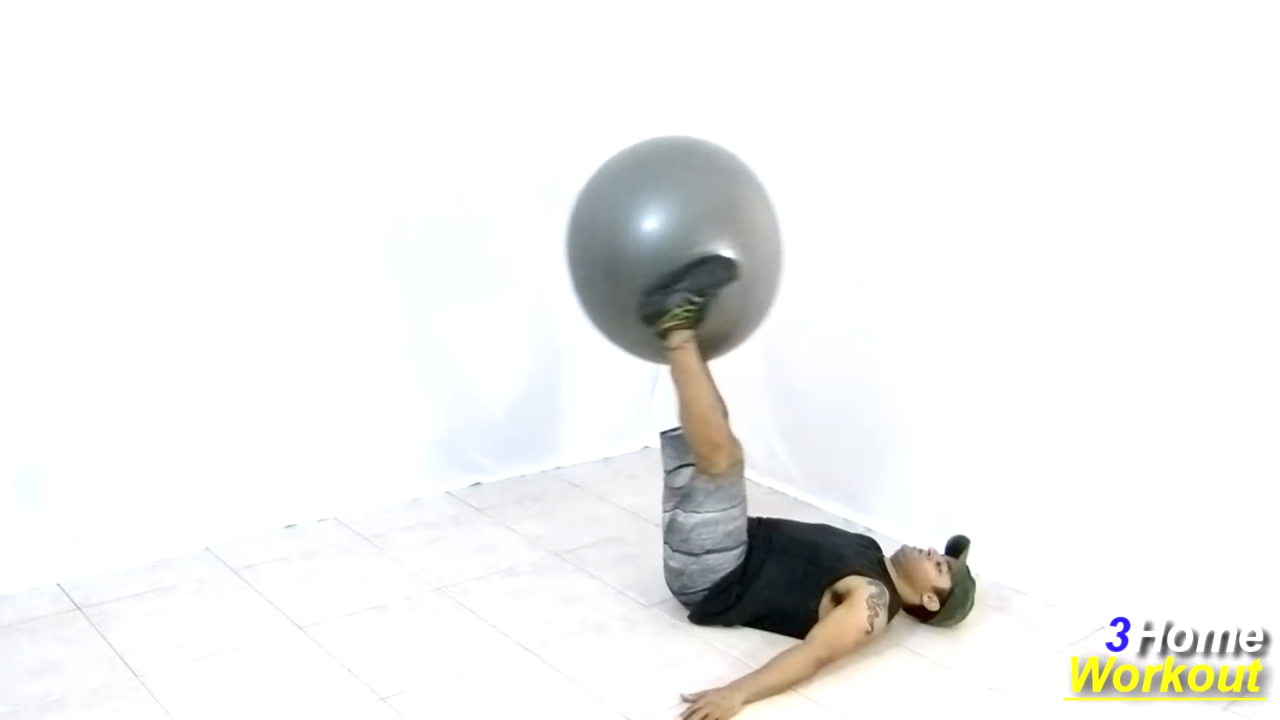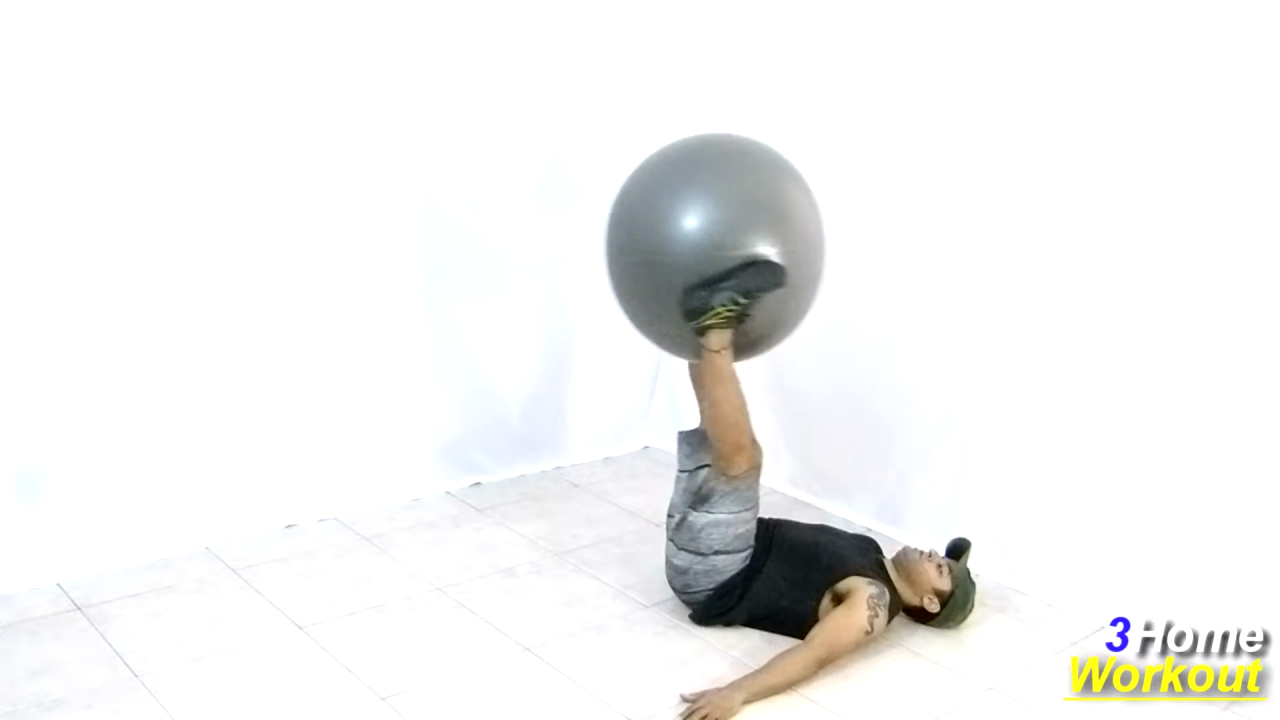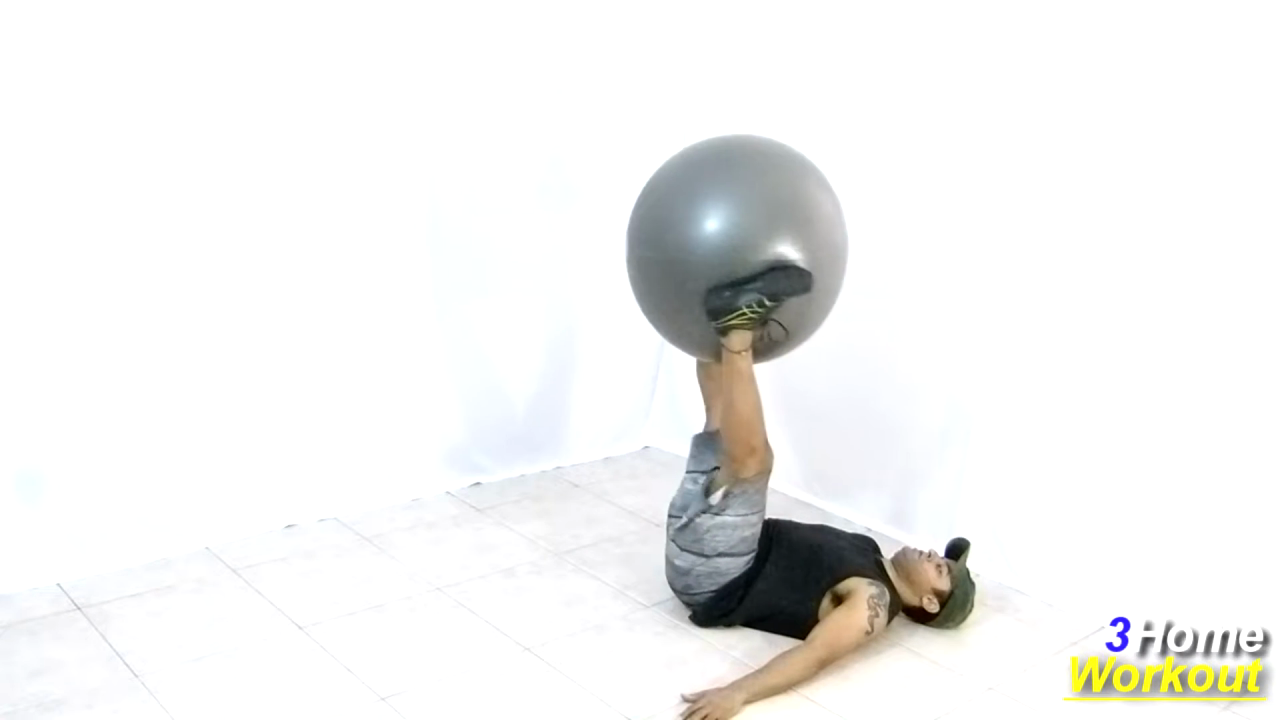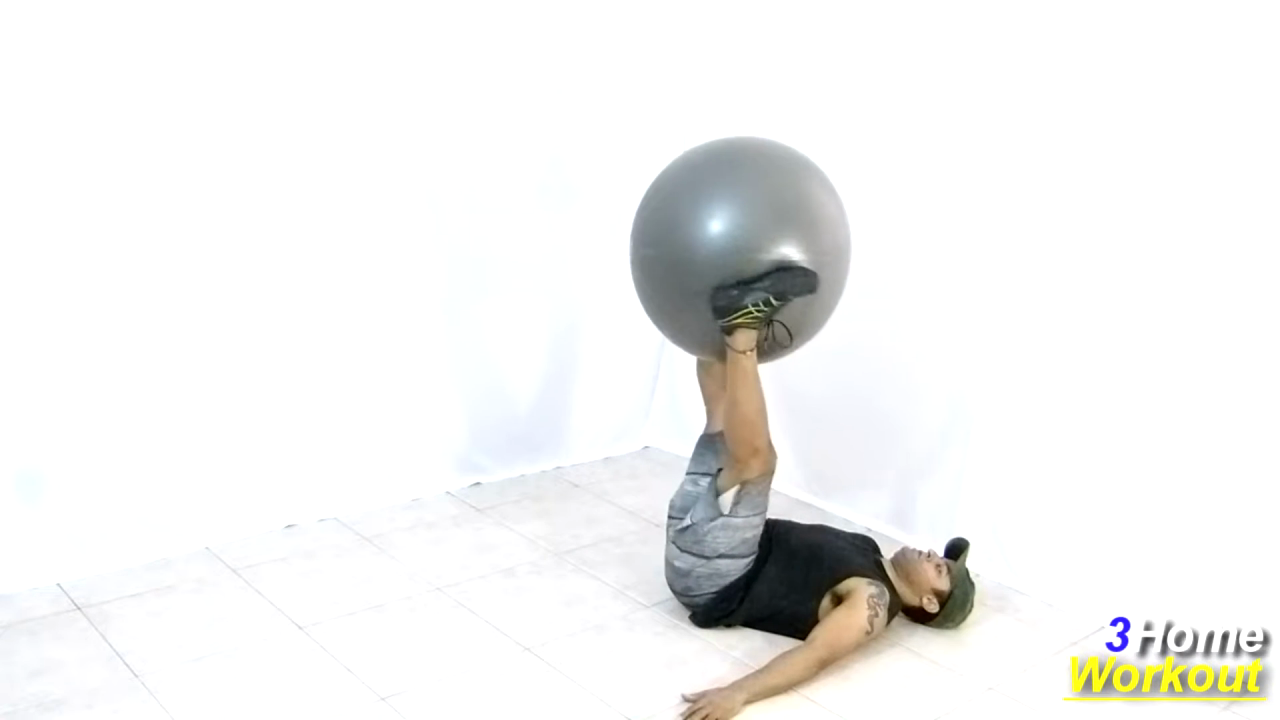
dt=0.1s
person 1, frame 1
left shoulder: (871, 603)
right shoulder: (864, 550)
left elbow: (813, 656)
left hip: (710, 581)
left knee: (720, 452)
right knee: (707, 426)
left ankle: (678, 325)
right ankle: (677, 320)
person 1, frame 2
left shoulder: (871, 602)
right shoulder: (866, 553)
left elbow: (816, 654)
left hip: (711, 579)
left knee: (739, 453)
right knee: (722, 425)
left ankle: (715, 325)
right ankle: (713, 321)
person 1, frame 3
left shoulder: (872, 604)
right shoulder: (866, 551)
left elbow: (815, 655)
left hip: (709, 580)
right hip: (698, 540)
left knee: (751, 456)
right knee: (725, 419)
left ankle: (739, 325)
right ankle: (733, 320)
person 1, frame 4
left shoulder: (872, 603)
right shoulder: (865, 552)
left elbow: (815, 655)
left hip: (708, 581)
right hip: (701, 539)
left knee: (754, 457)
right knee: (726, 420)
left ankle: (744, 328)
right ankle: (741, 323)
